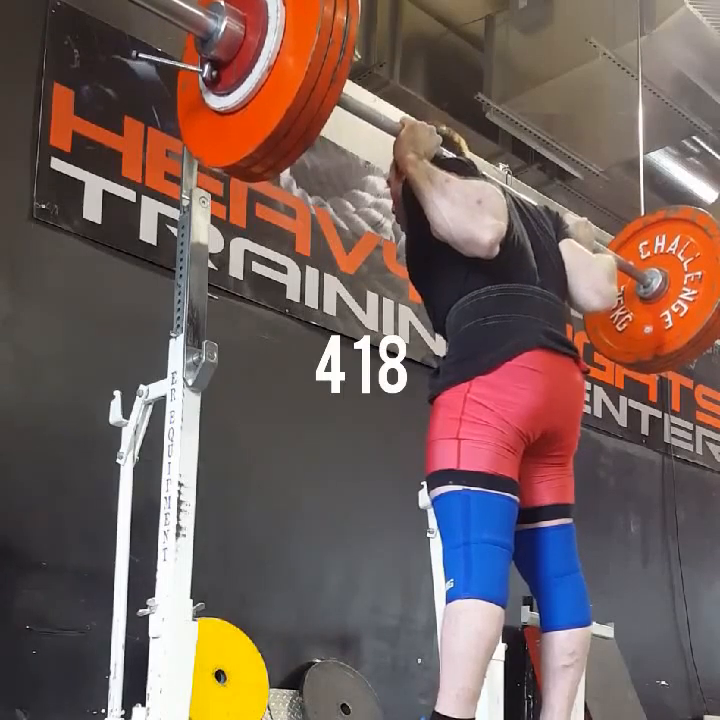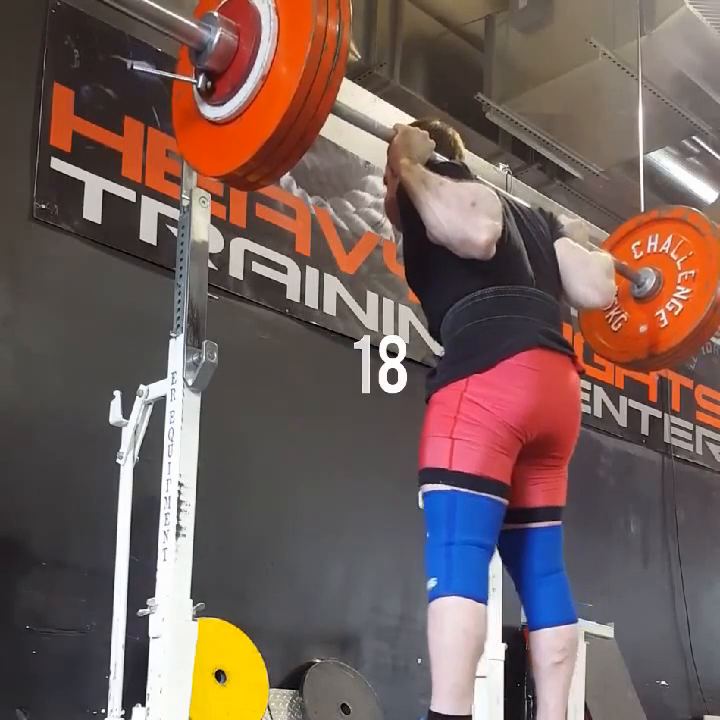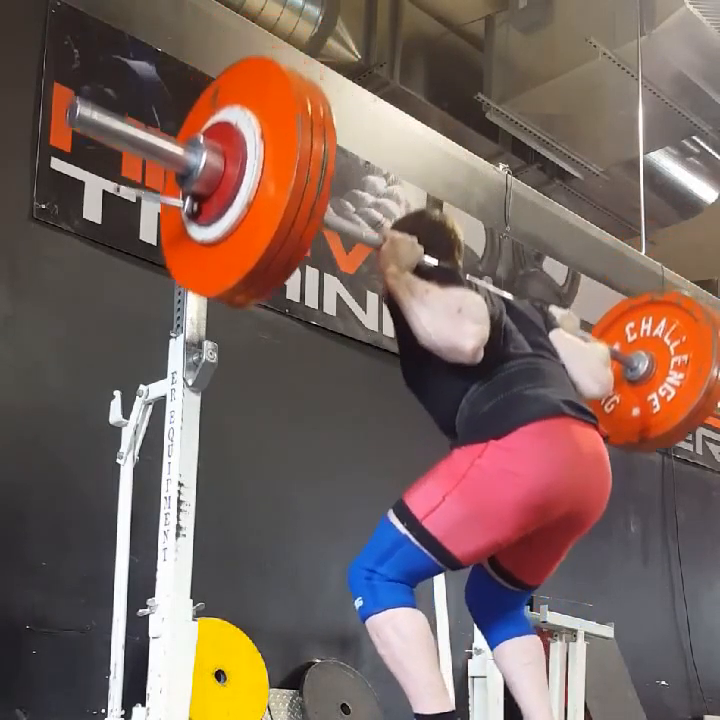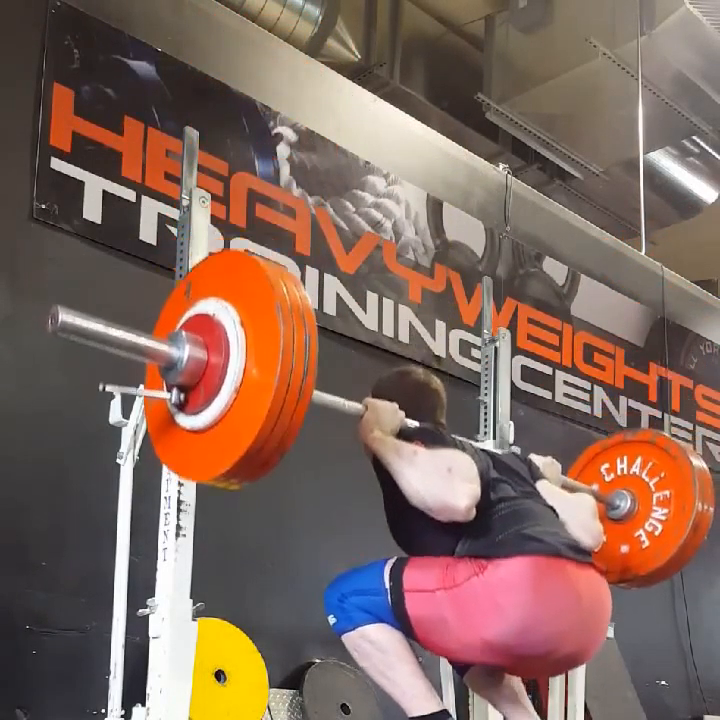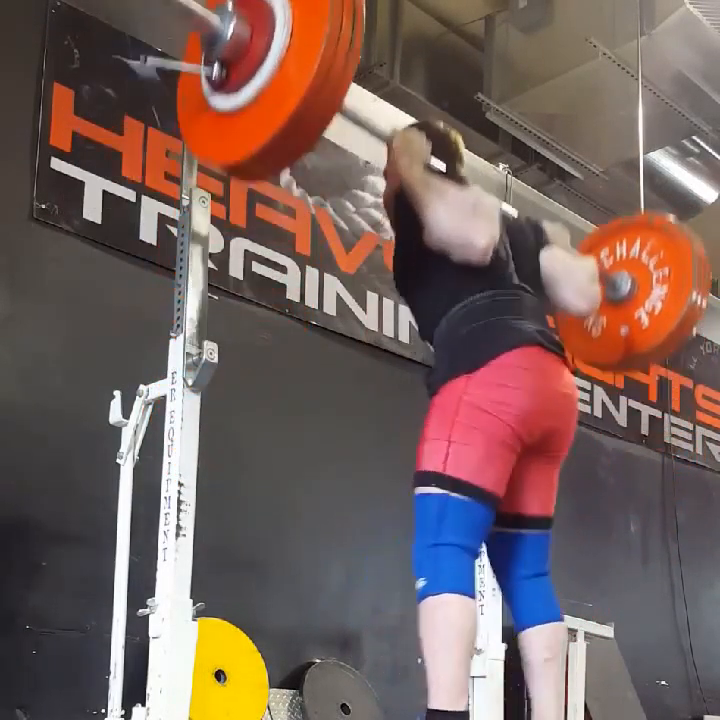
dt=1s
person 1, frame 1
left shoulder: (443, 176)
right shoulder: (533, 211)
left elbow: (481, 233)
right elbow: (598, 292)
left wrist: (413, 160)
right wrist: (586, 244)
left hip: (494, 374)
right hip: (558, 380)
left knee: (474, 558)
right knee: (555, 568)
person 1, frame 2
left shoulder: (433, 184)
right shoulder: (525, 212)
left elbow: (476, 232)
right elbow: (596, 289)
left wrist: (407, 165)
right wrist: (578, 243)
left hip: (492, 375)
right hip: (556, 384)
left knee: (454, 555)
right knee: (539, 567)
person 1, frame 3
left shoulder: (426, 290)
right shoulder: (514, 307)
left elbow: (464, 339)
right elbow: (597, 381)
left wrist: (396, 275)
right wrist: (566, 333)
left hip: (525, 452)
right hip: (588, 465)
left knee: (376, 576)
right knee: (493, 598)
person 1, frame 4
left shoulder: (409, 449)
right shoulder: (495, 459)
left elbow: (456, 500)
right elbow: (589, 530)
left wrist: (379, 437)
right wrist: (546, 482)
left hip: (528, 597)
right hip: (587, 611)
left knee: (347, 598)
right knee: (453, 621)
person 1, frame 5
left shoulder: (426, 200)
right shoulder: (516, 224)
left elbow: (474, 238)
right elbow: (583, 294)
left wrist: (408, 170)
right wrist: (552, 245)
left hip: (489, 375)
right hip: (551, 386)
left knee: (443, 554)
right knee: (525, 570)
